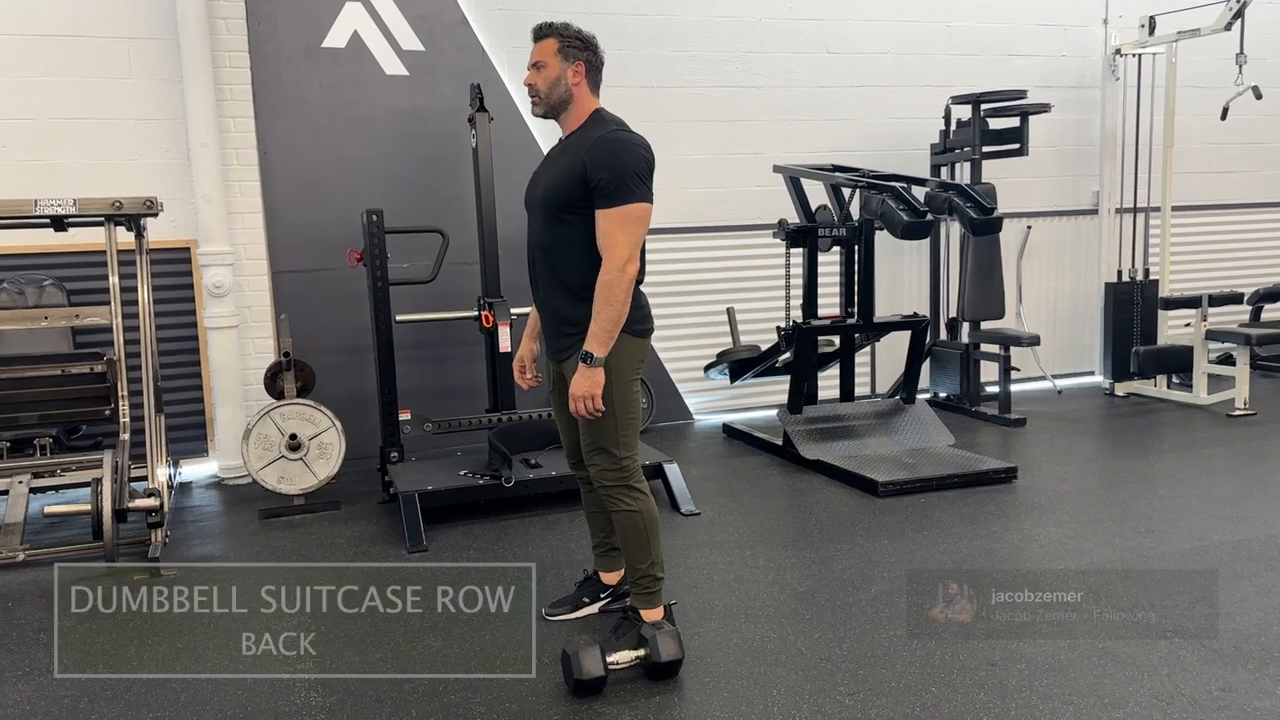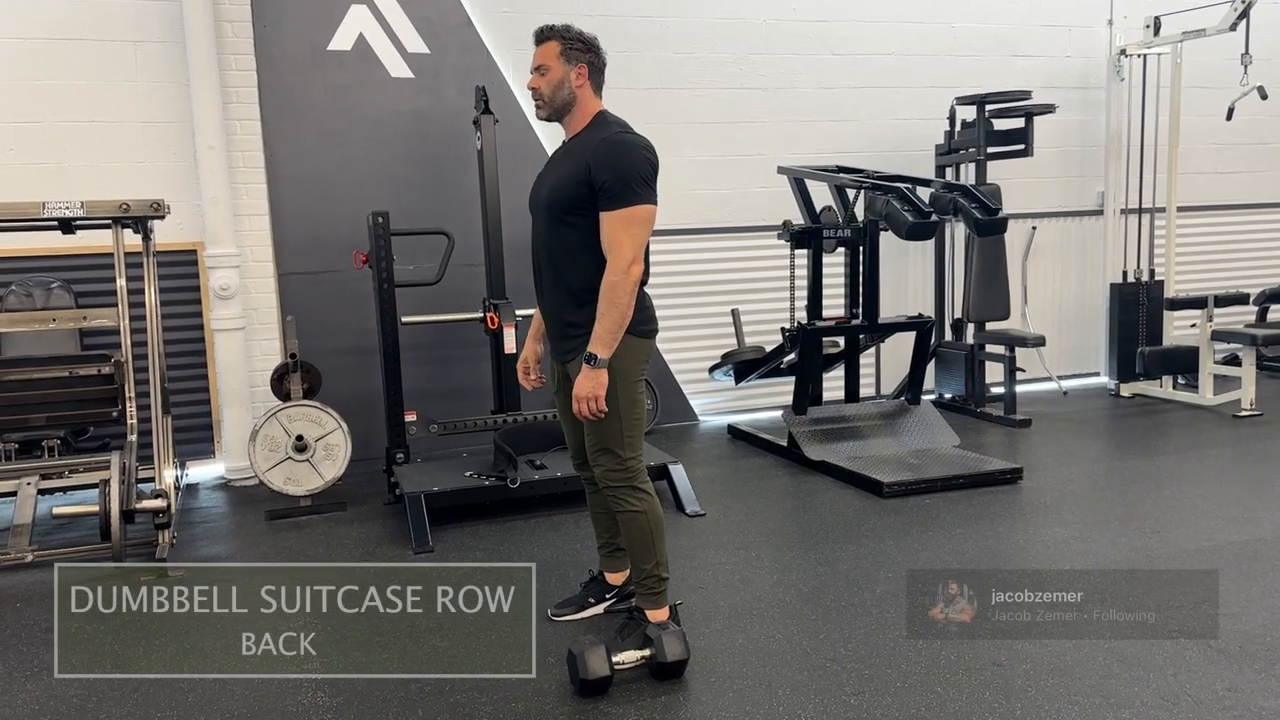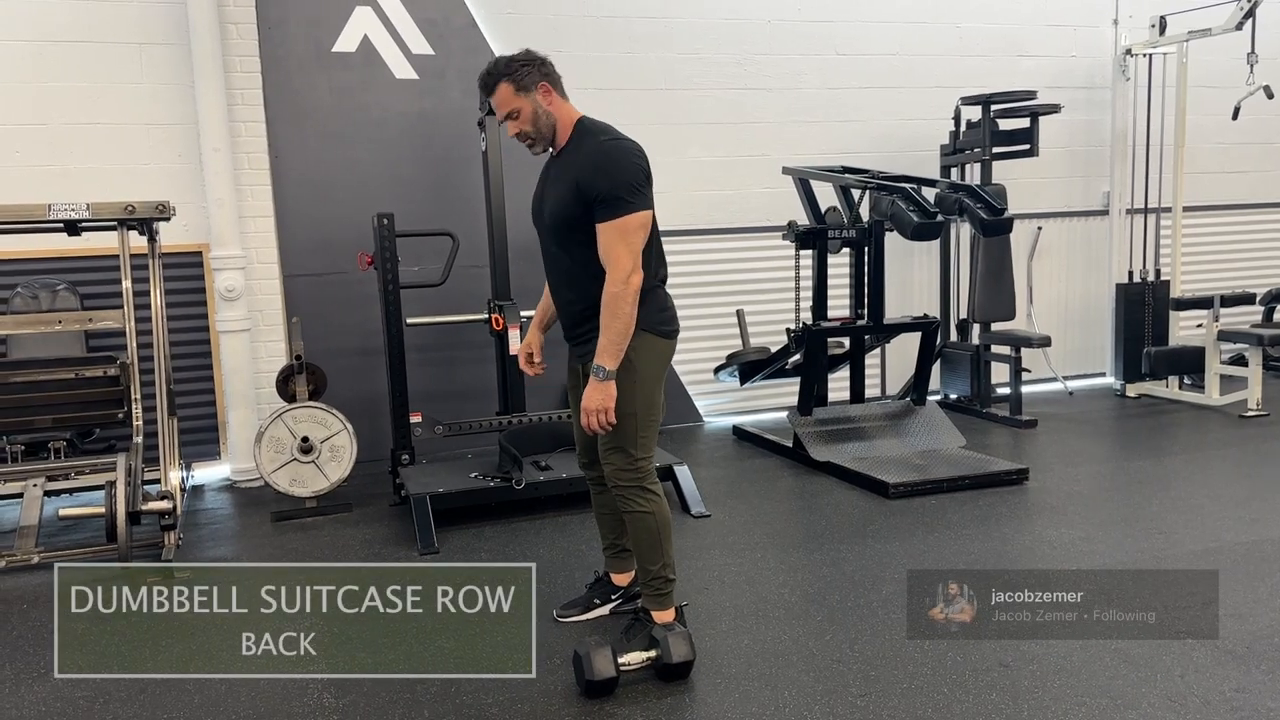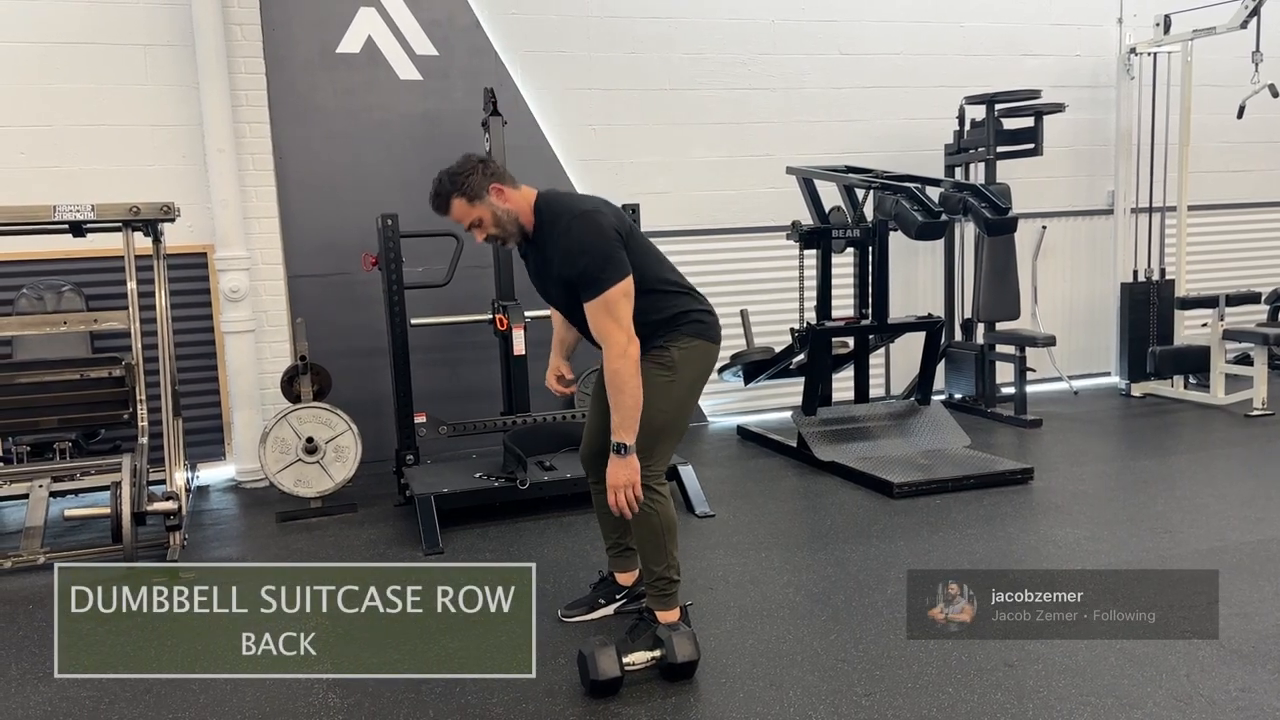
dt=0.3s
person 1, frame 1
left shoulder: (615, 148)
right shoulder: (564, 153)
left elbow: (620, 265)
left wrist: (593, 360)
right wrist: (533, 336)
left hip: (603, 344)
right hip: (566, 343)
left knee: (616, 475)
right knee: (585, 469)
left ankle: (651, 609)
right ankle: (611, 578)
person 1, frame 2
left shoulder: (619, 150)
right shoulder: (567, 155)
left elbow: (624, 267)
left wrist: (596, 362)
right wrist: (537, 337)
left hip: (609, 344)
right hip: (571, 343)
left knee: (620, 475)
right knee: (589, 470)
left ankle: (656, 609)
right ankle: (615, 577)
person 1, frame 3
left shoulder: (611, 158)
right shoulder: (556, 165)
left elbow: (625, 275)
left wrist: (603, 375)
right wrist: (540, 324)
left hip: (635, 337)
right hip: (589, 339)
left knee: (628, 472)
right knee: (595, 463)
left ankle: (663, 613)
right ankle: (622, 580)
person 1, frame 4
left shoulder: (582, 230)
right shoulder: (531, 234)
left elbow: (622, 345)
left wrist: (624, 448)
right wrist: (559, 356)
left hip: (679, 340)
right hip: (632, 346)
left knee: (636, 478)
right knee: (595, 462)
left ankle: (667, 614)
right ankle: (625, 578)
